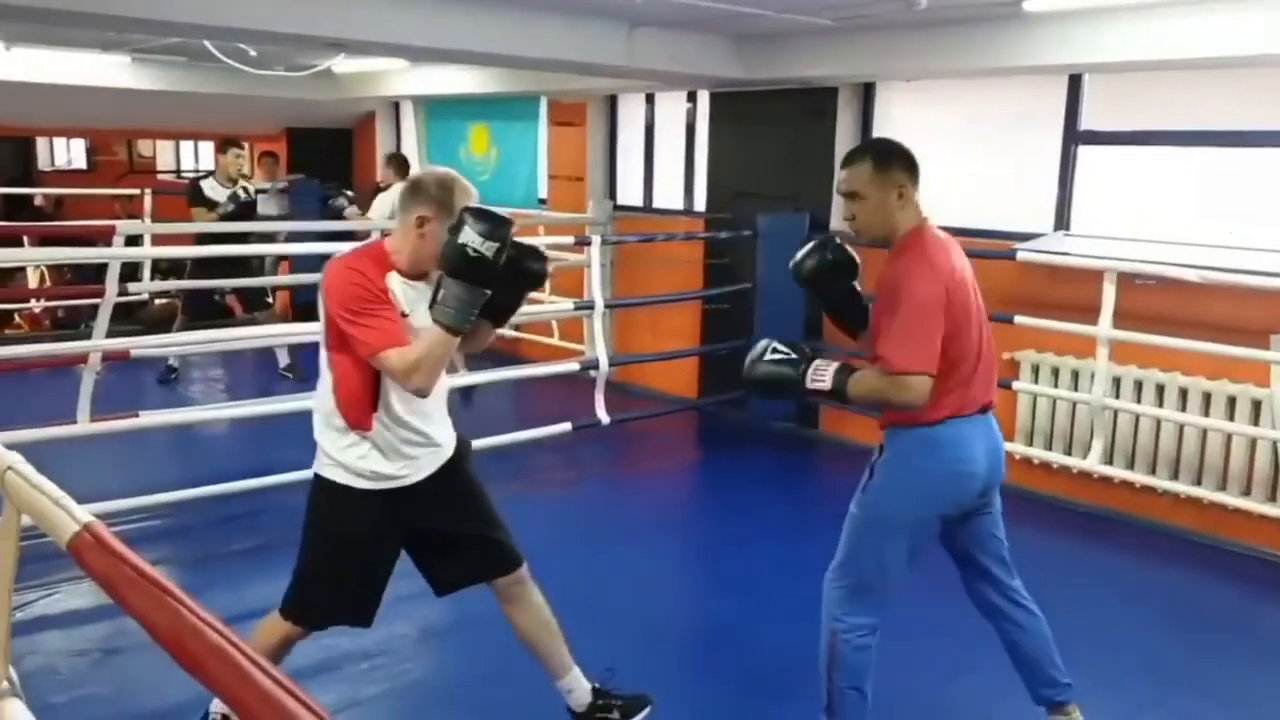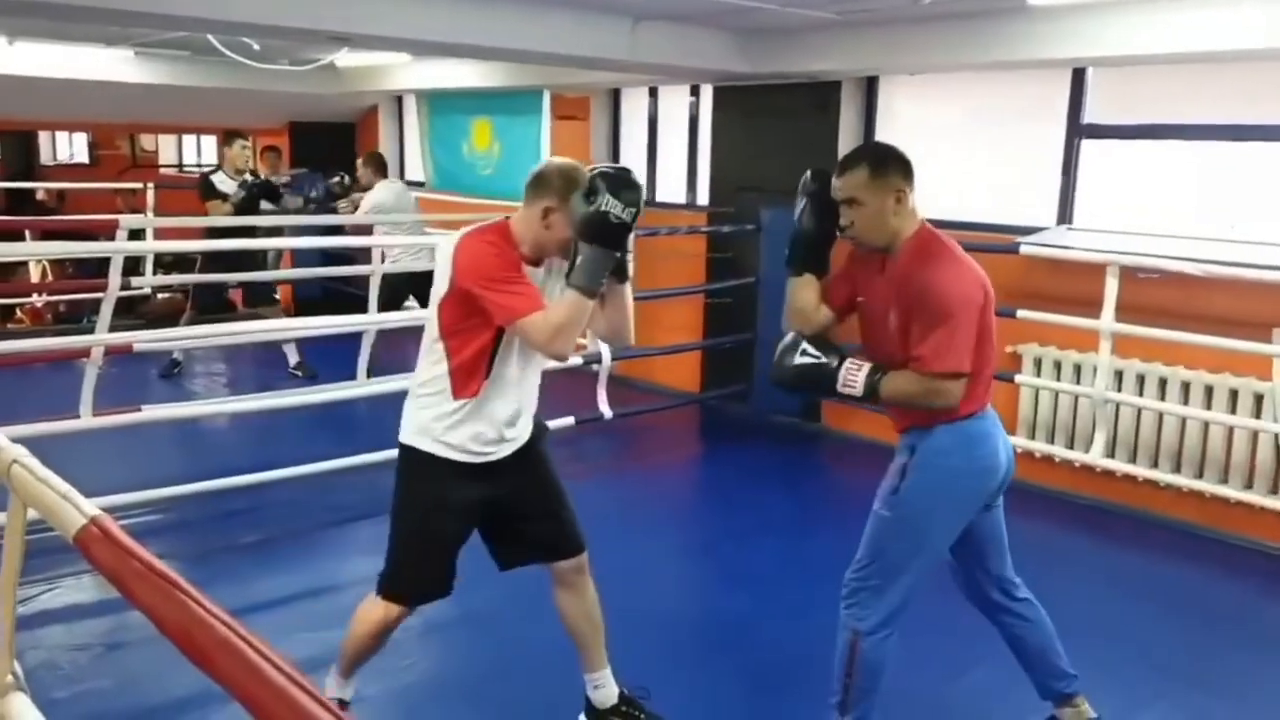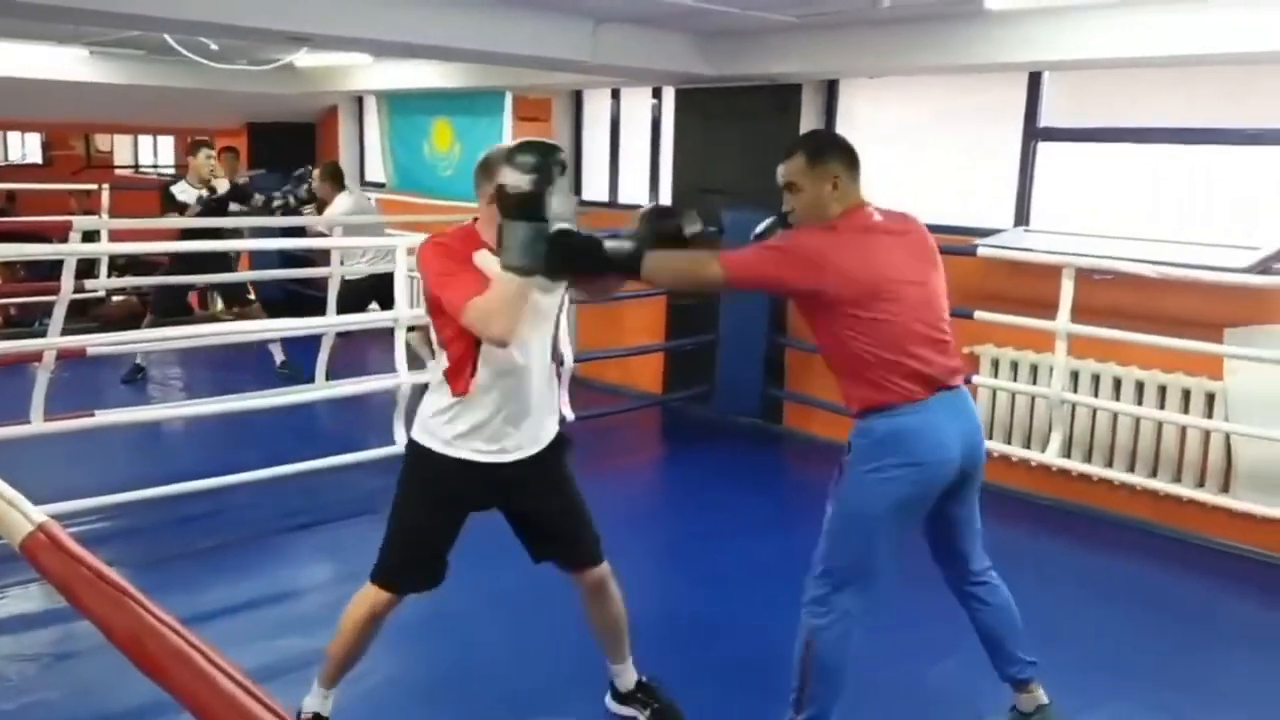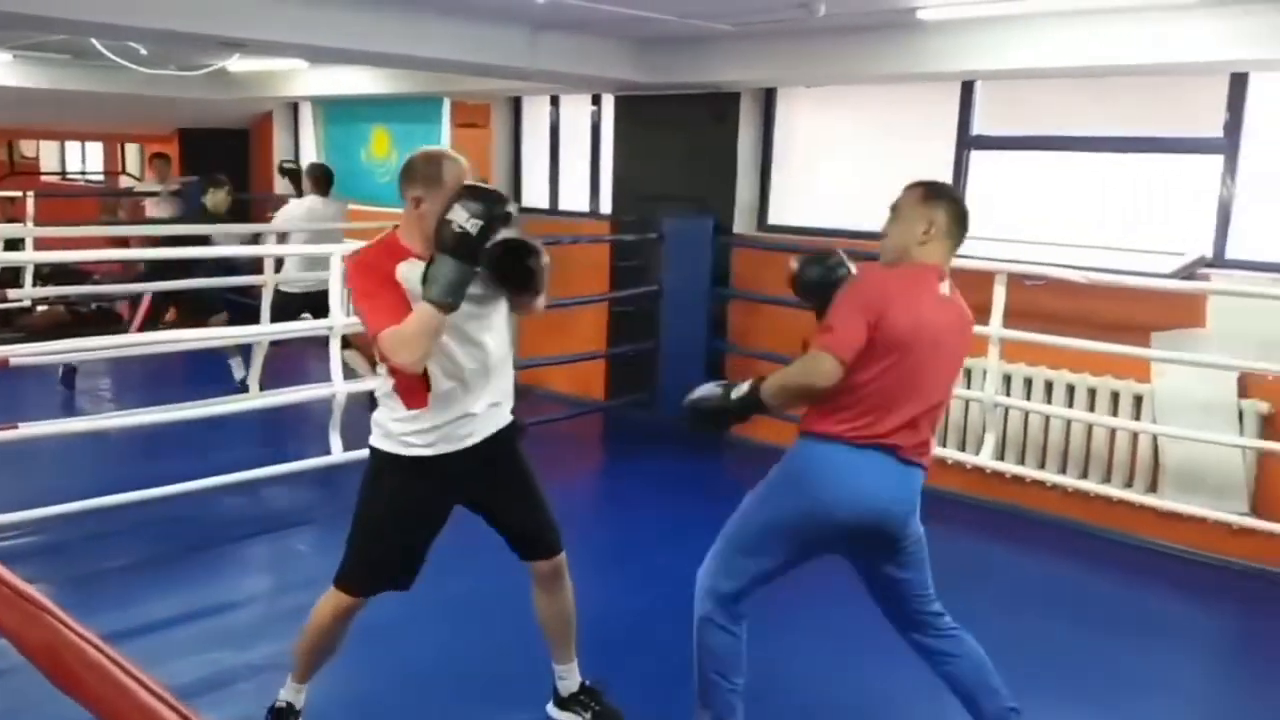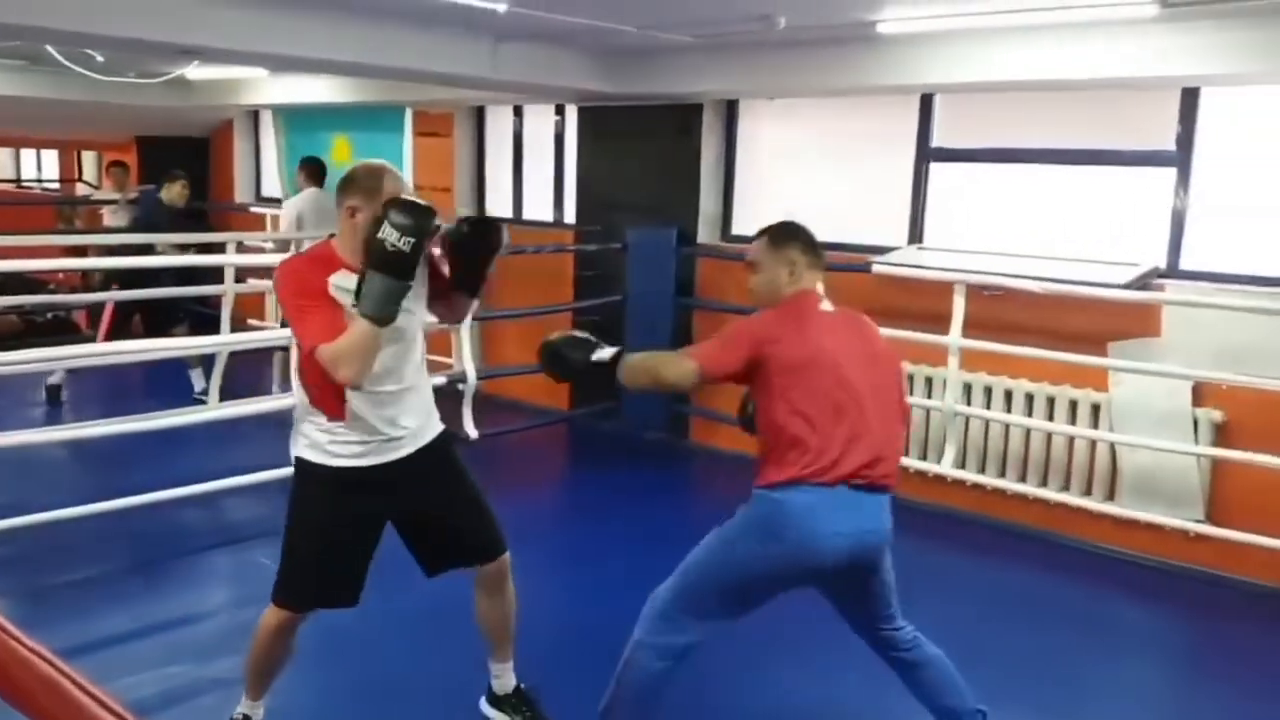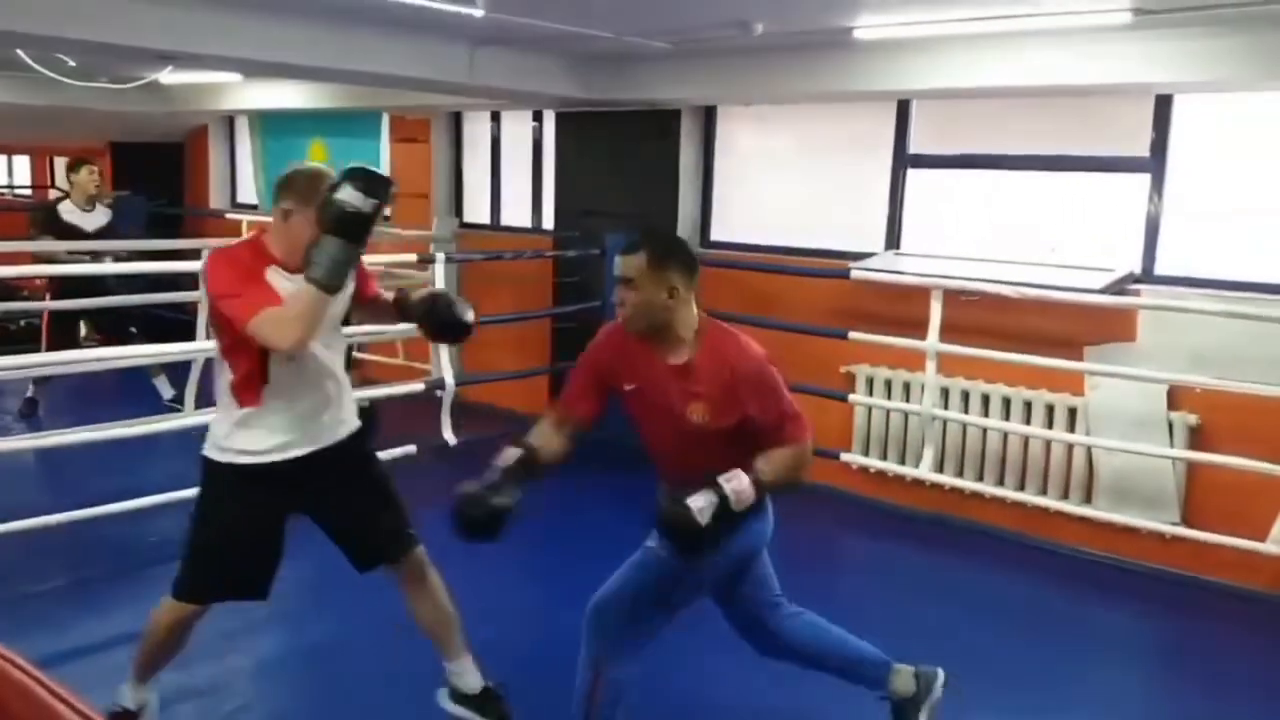
dt=0.3s
person 1, frame 1
left shoulder: (442, 271)
right shoulder: (352, 276)
left elbow: (466, 337)
right elbow: (417, 378)
left wrist: (504, 291)
right wrist: (464, 291)
left hip: (434, 463)
right hip: (359, 481)
left knee: (511, 580)
right knee: (299, 619)
person 1, frame 2
left shoulder: (555, 255)
right shoulder: (481, 251)
left elbow: (620, 333)
right elbow: (558, 341)
left wrist: (613, 250)
right wrist: (596, 251)
left hip: (514, 442)
right hip: (445, 453)
left knee: (573, 566)
right knee: (398, 600)
person 1, frame 3
right shoulder: (446, 249)
right elbow: (496, 326)
left hip: (532, 444)
right hip: (450, 449)
left knee: (594, 575)
right knee: (386, 592)
person 1, frame 4
left shoulder: (485, 240)
right shoulder: (372, 264)
left elbow: (528, 300)
right elbow: (409, 353)
left wrist: (525, 268)
right wrist: (453, 261)
left hip: (488, 435)
right hip: (412, 451)
left knee: (551, 564)
right knee: (351, 592)
person 1, frame 5
left shoulder: (409, 256)
right shoulder: (301, 275)
left elbow: (452, 307)
right elbow: (348, 369)
left wrist: (470, 265)
right wrist: (380, 280)
left hip: (419, 447)
right hip: (335, 464)
left knee: (496, 566)
right knee: (290, 607)
person 1, frame 6
left shoulder: (338, 260)
right shoulder: (230, 266)
left elbow: (377, 305)
right elbow: (287, 338)
left wrist: (424, 306)
right wrist: (336, 245)
left hip: (334, 444)
right hip: (249, 461)
left knee: (412, 562)
right knee: (190, 601)
person 2, frame 1
left shoulder: (914, 270)
right shoulder: (936, 251)
left elbow: (907, 387)
left wrist: (810, 374)
right wrist: (840, 293)
left hip: (926, 452)
right hip: (975, 444)
left knee: (849, 602)
right knee: (999, 589)
person 2, frame 2
left shoulder: (944, 274)
right shoulder: (872, 257)
left elbow: (941, 389)
right elbow: (807, 321)
left wrist: (839, 375)
right wrist: (807, 247)
left hip: (948, 450)
right hip: (976, 445)
left knee: (867, 598)
right knee: (997, 588)
person 2, frame 3
left shoulder: (817, 247)
right shoulder: (911, 233)
left elbow: (704, 273)
left wrist: (601, 254)
left hip: (902, 439)
right hip: (960, 419)
left knee: (833, 597)
right knee: (970, 572)
person 2, frame 4
left shoulder: (875, 285)
right shoulder: (959, 317)
left elbow: (821, 372)
left wrist: (736, 400)
right wrist: (834, 288)
left hip: (821, 471)
right hip: (898, 488)
left knee: (718, 592)
right knee: (928, 625)
person 2, frame 5
left shoulder: (773, 328)
right shoulder: (874, 337)
left elbow: (681, 371)
left wrist: (600, 358)
left hip: (802, 520)
right hip: (869, 518)
left knee: (666, 620)
right knee: (892, 637)
person 2, frame 6
left shoulder: (739, 361)
right shoulder: (617, 343)
left elbow: (796, 448)
right elbow: (560, 428)
left wrist: (723, 498)
right wrist: (505, 474)
left hip: (729, 522)
right hip: (695, 516)
left knee: (611, 621)
right knee: (769, 620)
person 3, frame 1
left shoulder: (248, 190)
right shoulder: (200, 186)
right elbow: (200, 222)
right wrist: (227, 206)
left hip: (240, 259)
right hip: (207, 260)
left knee: (266, 309)
right knee: (187, 313)
left ankle: (284, 363)
right ankle: (173, 363)
person 3, frame 2
left shoulder: (257, 180)
right shoulder: (209, 180)
left elbow: (284, 202)
right elbow: (217, 215)
right wrist: (240, 193)
left hip: (248, 253)
right hip: (216, 255)
left knee: (272, 305)
right knee: (195, 308)
left ankle: (294, 361)
right ankle: (176, 357)
person 3, frame 3
left shoulder: (226, 187)
right shoulder: (172, 191)
left elbow: (260, 202)
right wrist: (197, 207)
left hip: (218, 260)
right hip: (184, 260)
left knee: (251, 308)
right knee: (156, 312)
left ankle: (280, 359)
right ankle: (139, 363)
person 3, frame 4
left shoulder: (205, 216)
right shoulder: (202, 216)
left hip: (185, 276)
right hip: (161, 276)
left knee: (218, 318)
right knee: (134, 335)
left ankle: (241, 376)
right ankle: (73, 365)
person 3, frame 5
left shoulder: (163, 211)
right shoulder: (160, 212)
right elbow: (163, 249)
left hip: (151, 280)
right hip: (127, 280)
left knee: (181, 328)
right knee: (108, 339)
left ankle: (200, 387)
person 3, frame 6
left shoulder: (105, 214)
right shoulder: (53, 211)
right elbow: (44, 252)
left wrist: (115, 260)
right wrist: (85, 259)
left hip: (96, 287)
right hip: (64, 289)
left knee: (132, 340)
right knee: (52, 351)
left ankle: (169, 394)
right ankle: (32, 395)
